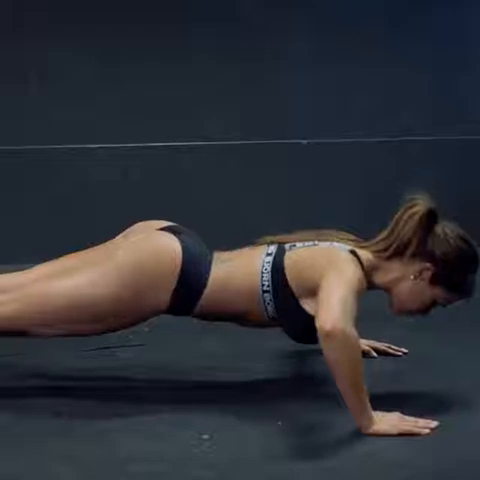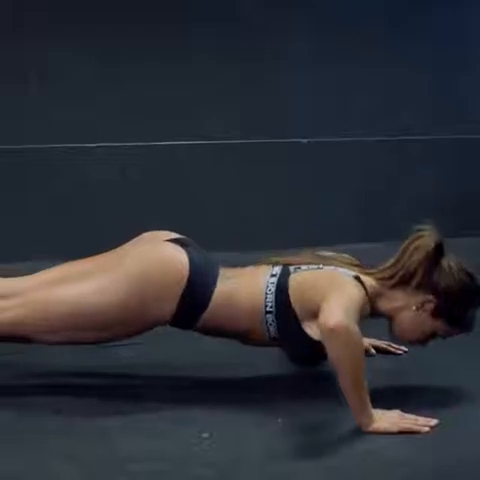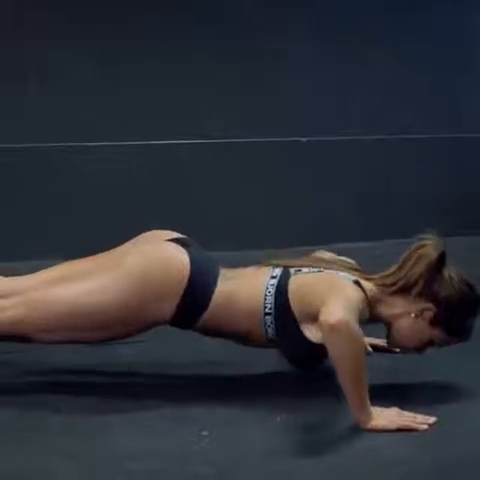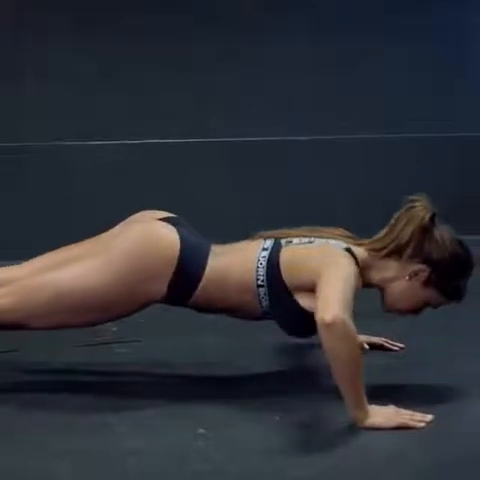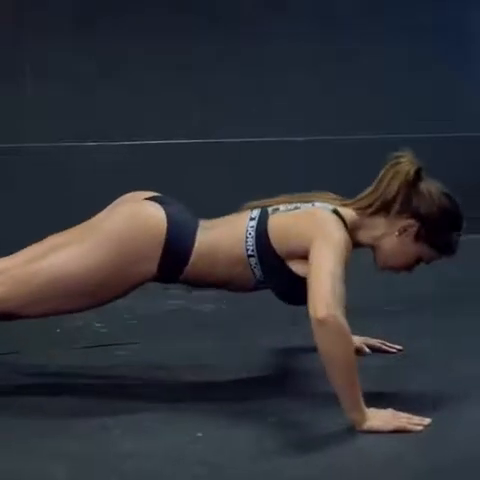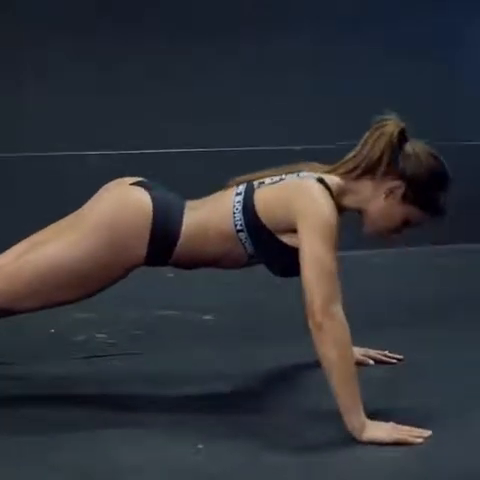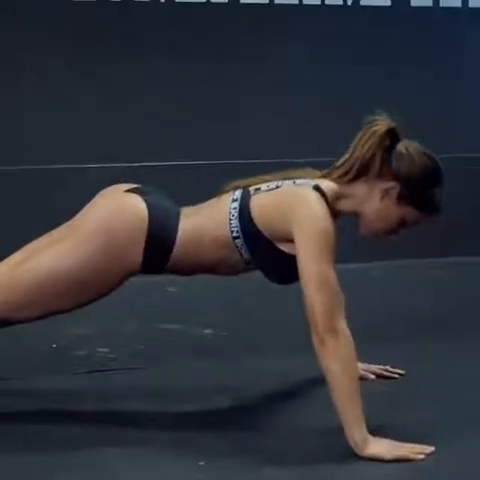
dt=0.5s
person 1, frame 1
left shoulder: (352, 251)
right shoulder: (350, 269)
right elbow: (332, 327)
left wrist: (347, 338)
right wrist: (367, 419)
left hip: (162, 243)
right hip: (160, 272)
person 1, frame 2
left shoulder: (353, 271)
right shoulder: (352, 292)
right elbow: (335, 326)
left wrist: (347, 340)
right wrist: (368, 417)
left hip: (168, 253)
right hip: (165, 283)
person 1, frame 3
left shoulder: (352, 276)
right shoulder: (352, 296)
right elbow: (335, 322)
left wrist: (349, 340)
right wrist: (366, 415)
left hip: (170, 256)
right hip: (165, 283)
person 1, frame 4
left shoulder: (347, 249)
right shoulder: (344, 267)
right elbow: (331, 320)
left wrist: (346, 337)
right wrist: (362, 413)
left hip: (162, 237)
right hip: (157, 262)
person 1, frame 5
left shoulder: (334, 214)
right shoulder: (333, 232)
right elbow: (324, 317)
left wrist: (338, 339)
right wrist: (361, 416)
left hip: (152, 220)
right hip: (146, 240)
person 1, frame 6
left shoulder: (321, 188)
right shoulder: (318, 206)
right elbow: (323, 315)
left wrist: (337, 347)
right wrist: (359, 425)
left hip: (139, 205)
right hip: (133, 226)
person 1, frame 7
left shoulder: (319, 194)
right shoulder: (313, 212)
left elbow: (323, 306)
right elbow: (327, 328)
left wrist: (343, 362)
right wrist: (362, 441)
left hip: (134, 214)
right hip: (127, 232)
